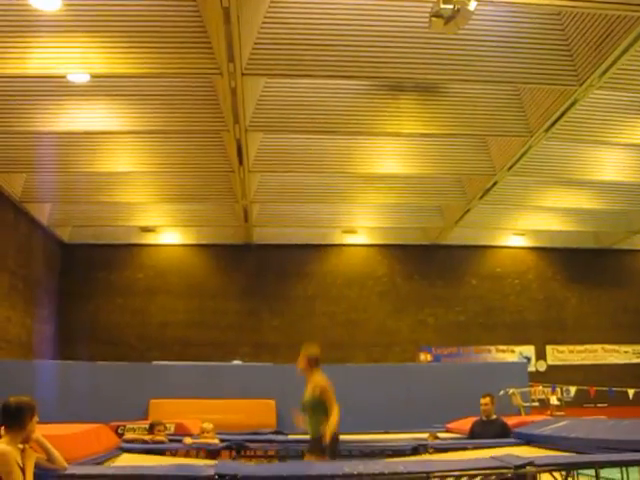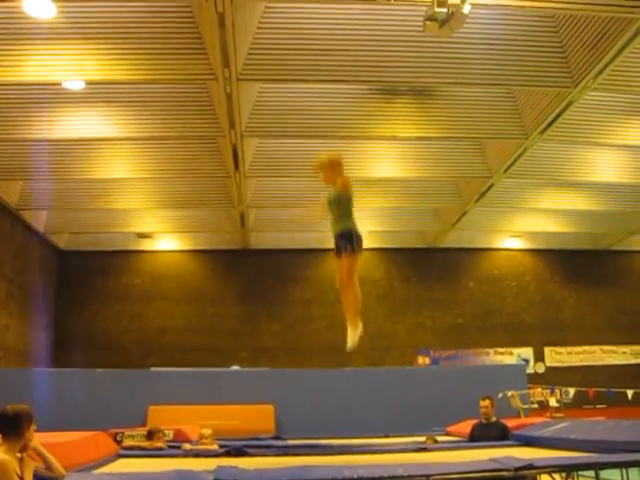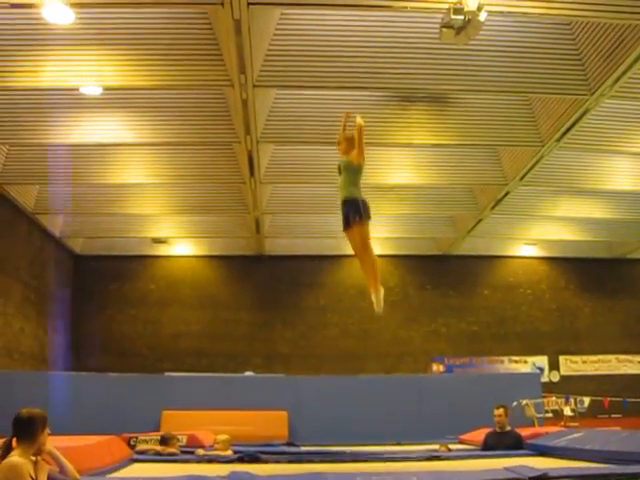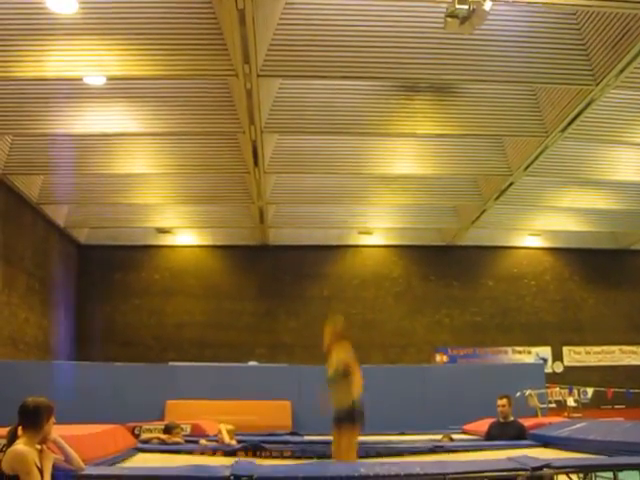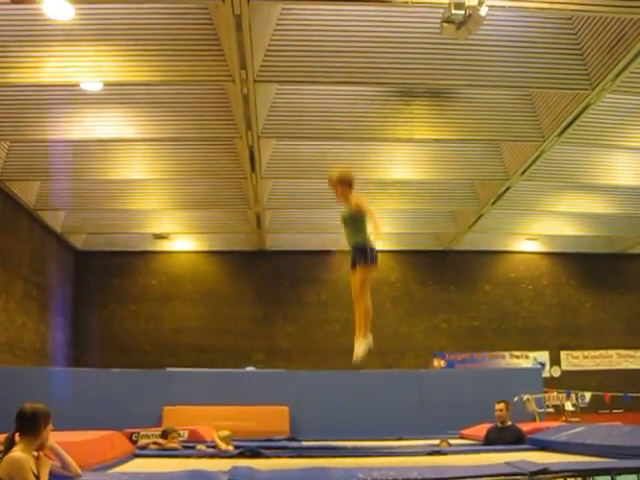
dt=1s
person 1, frame 1
left shoulder: (321, 383)
right shoulder: (310, 384)
left elbow: (335, 409)
left wrist: (330, 427)
left hip: (325, 439)
right hip: (316, 437)
person 1, frame 2
left shoulder: (342, 186)
right shoulder: (334, 191)
left elbow: (340, 174)
right elbow: (327, 204)
left wrist: (329, 165)
left hip: (349, 236)
right hip: (340, 239)
left knee: (349, 282)
right knee: (343, 285)
left ankle: (355, 324)
right ankle: (352, 325)
person 1, frame 3
left shoulder: (357, 155)
right shoulder: (345, 160)
left elbow: (360, 128)
right elbow: (343, 140)
left wrist: (358, 120)
right wrist: (344, 124)
left hip: (356, 203)
right hip: (347, 206)
left knee: (365, 249)
right knee: (360, 252)
left ankle: (377, 288)
right ankle: (374, 289)
person 1, frame 4
left shoulder: (345, 356)
right shoulder: (333, 358)
left elbow: (358, 377)
left wrist: (353, 393)
left hip: (351, 412)
right hip: (340, 413)
left knee: (348, 454)
right knee: (337, 454)
person 1, frame 5
left shoulder: (357, 201)
right shoulder: (347, 206)
left elbow: (369, 211)
left wrist: (375, 222)
left hip: (364, 250)
right hip: (356, 252)
left knee: (362, 295)
right knee: (357, 298)
left ankle: (364, 336)
right ankle: (360, 337)
